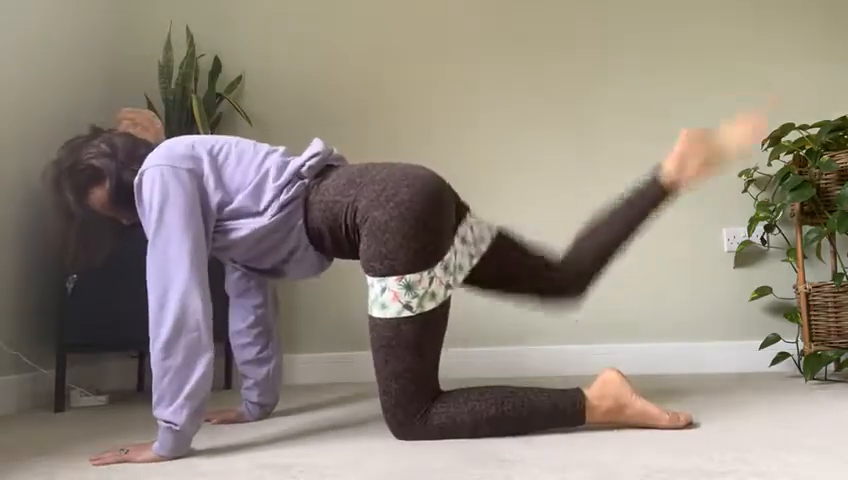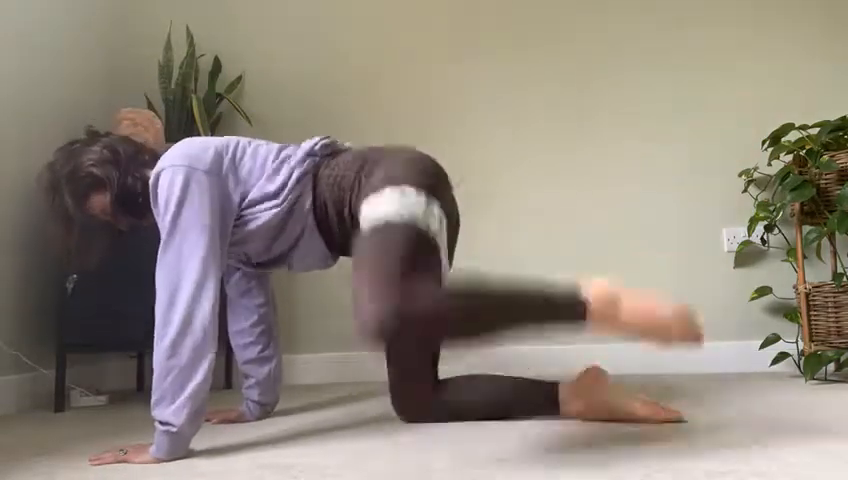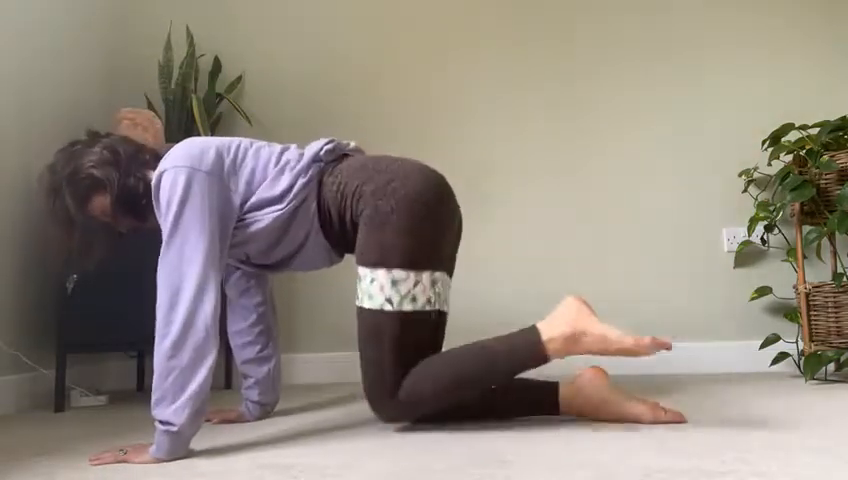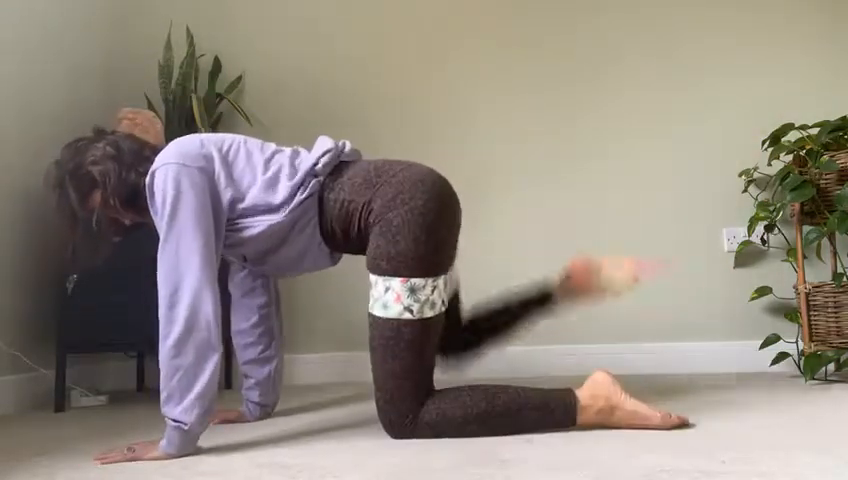
dt=0.5s
person 1, frame 1
left shoulder: (164, 172)
right shoulder: (202, 180)
left elbow: (180, 307)
right elbow: (247, 284)
left wrist: (171, 435)
right wrist: (257, 399)
left hip: (390, 210)
right hip: (407, 202)
left knee: (411, 417)
right knee: (559, 282)
left ankle: (601, 400)
right ankle: (675, 170)
person 1, frame 2
left shoulder: (179, 175)
right shoulder: (201, 176)
left elbow: (185, 304)
right elbow: (242, 283)
left wrist: (169, 439)
right wrist: (257, 401)
left hip: (390, 179)
right hip: (388, 199)
left knee: (381, 313)
right knee: (417, 399)
left ankle: (594, 305)
right ankle: (583, 394)
person 1, frame 3
left shoulder: (181, 173)
right shoulder: (203, 183)
left elbow: (187, 305)
right elbow: (243, 285)
left wrist: (167, 439)
right wrist: (258, 400)
left hip: (397, 199)
right hip: (410, 202)
left knee: (391, 397)
right knee: (418, 389)
left ankle: (559, 331)
right ankle: (581, 390)
person 1, frame 4
left shoulder: (172, 170)
right shoulder: (204, 177)
left elbow: (188, 304)
right elbow: (250, 284)
left wrist: (177, 436)
right wrist: (258, 400)
left hip: (400, 206)
right hip: (404, 199)
left knee: (404, 417)
right knee: (454, 342)
left ankle: (592, 402)
right ankle: (568, 284)
